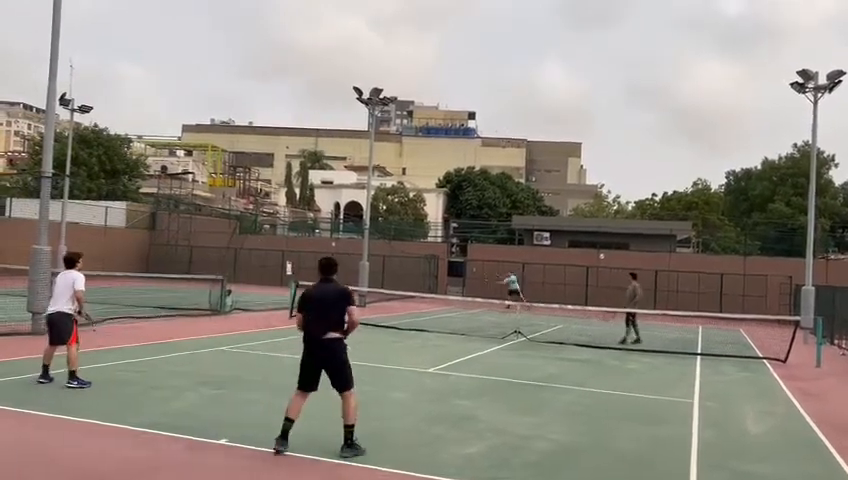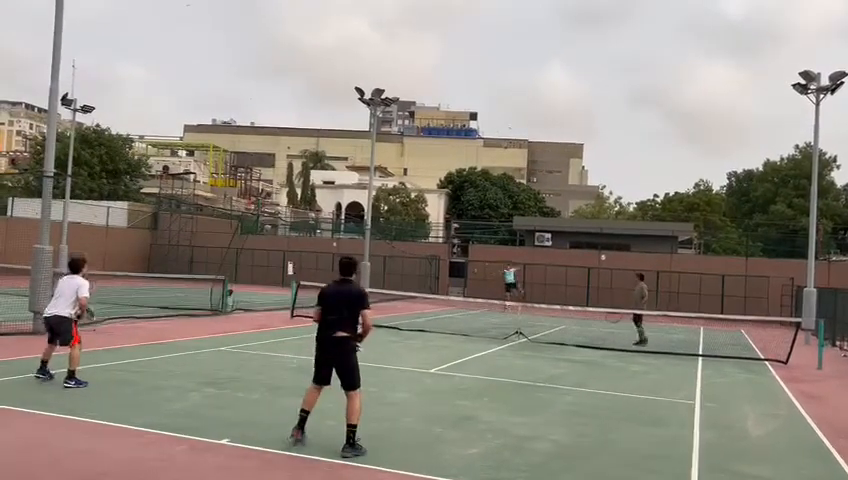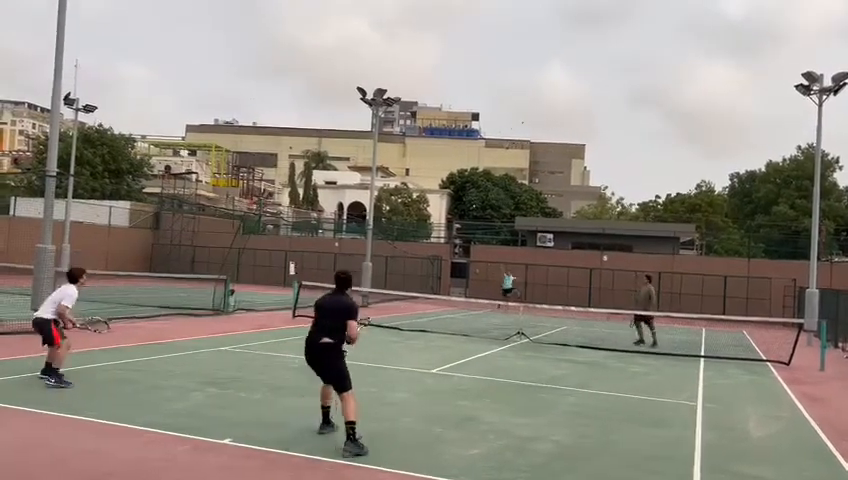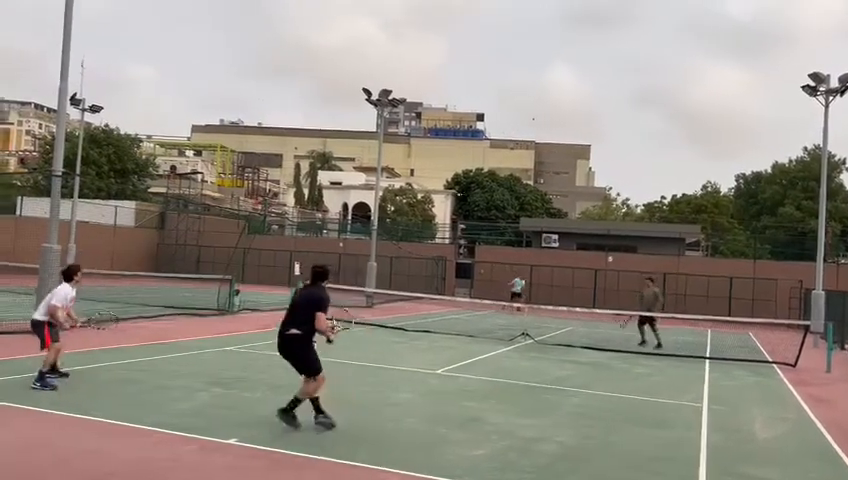
dt=0.3s
person 1, frame 1
left shoulder: (307, 293)
right shoulder: (344, 291)
left elbow: (299, 324)
right elbow: (355, 321)
left hip: (311, 346)
right hip: (334, 346)
left knee: (301, 393)
right knee: (348, 395)
left ankle: (283, 438)
right ankle: (349, 444)
person 1, frame 2
left shoulder: (325, 290)
right shoulder: (359, 292)
left elbow: (317, 317)
right elbow: (367, 324)
right wrist: (360, 337)
left hip: (323, 343)
right hip: (343, 345)
left knee: (317, 385)
right knee: (354, 394)
left ankle: (299, 428)
right ankle: (350, 444)
person 1, frame 3
left shoulder: (321, 300)
right shoulder: (349, 304)
right elbow: (352, 334)
right wrist: (350, 340)
left hip: (311, 348)
right hip: (330, 350)
left knee: (328, 382)
right knee: (347, 395)
left ankle: (326, 422)
right ankle: (351, 440)
person 1, frame 4
left shoulder: (301, 291)
right shoulder: (322, 295)
right elbow: (320, 326)
left wrist: (325, 326)
right wrist: (329, 335)
left hip: (284, 339)
right hip: (298, 341)
left knee: (310, 374)
right knee: (318, 378)
left ankle: (319, 414)
right ankle: (287, 411)
person 2, frame 1
left shoulder: (60, 276)
right shoulder: (78, 276)
right elbow: (79, 295)
right wrist: (81, 308)
left hip: (51, 313)
right hip: (64, 314)
left knee: (52, 344)
right knee: (73, 345)
left ankle: (44, 374)
right ankle: (73, 378)
person 2, frame 2
left shoulder: (63, 279)
right shoulder: (83, 283)
right elbow: (83, 303)
left wrist: (75, 312)
right wrist: (81, 314)
left hip: (48, 315)
right hip: (62, 318)
left knee: (52, 342)
right knee: (76, 346)
left ankle: (42, 369)
right ankle: (71, 379)
person 2, frame 3
left shoulder: (66, 288)
right shoulder: (72, 292)
right elbow: (61, 310)
left wrist: (71, 321)
right wrist: (66, 323)
left hip: (39, 318)
right hip: (46, 320)
left knee: (55, 343)
right knee: (65, 344)
left ankle: (47, 370)
right ankle: (53, 376)
person 2, frame 4
left shoulder: (72, 290)
right shoulder: (64, 290)
left elbow: (67, 307)
right elbow: (52, 310)
left wrist: (75, 320)
right wrist: (62, 324)
left hip: (47, 321)
right hip: (42, 321)
left knee: (55, 346)
right knee: (55, 347)
left ankle: (53, 369)
right ankle: (40, 380)
